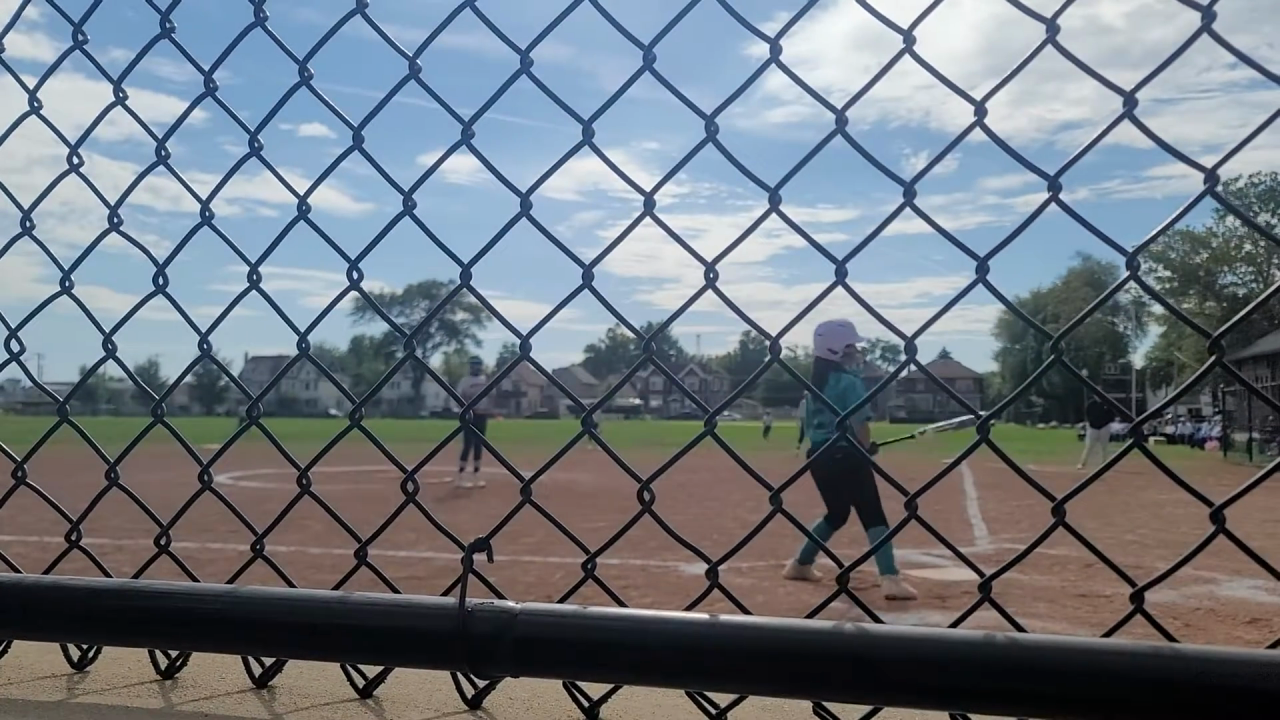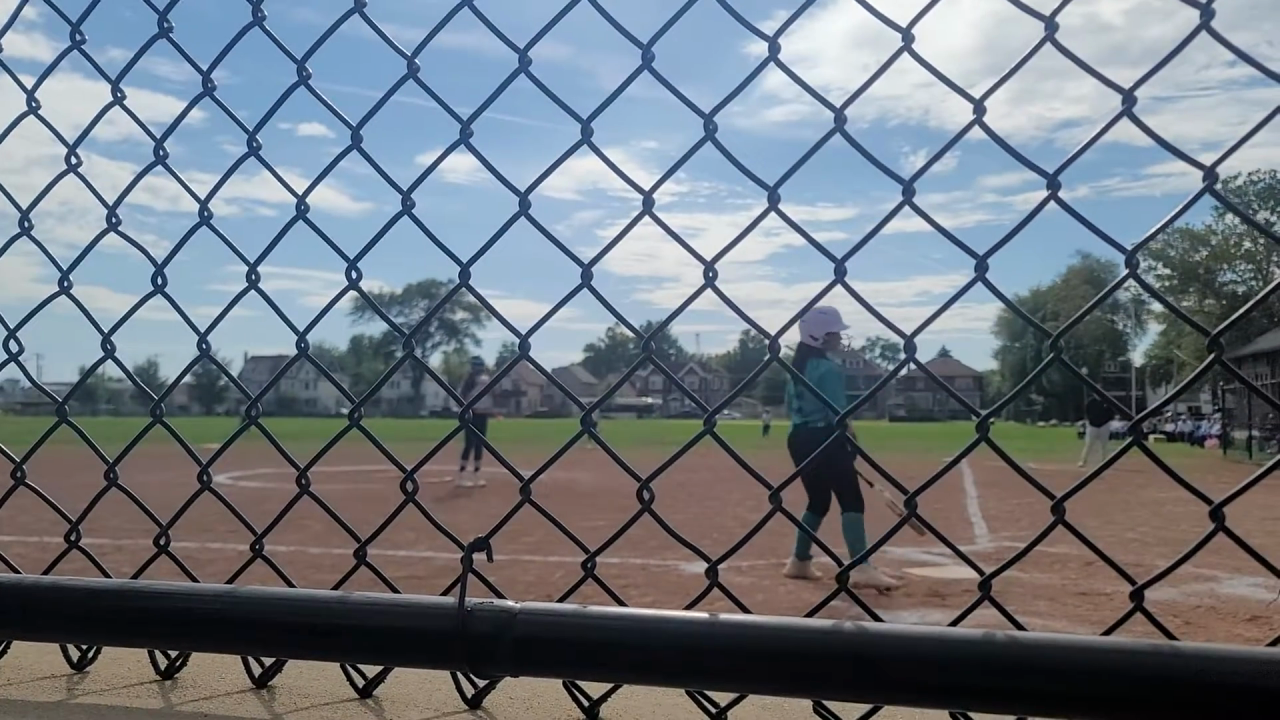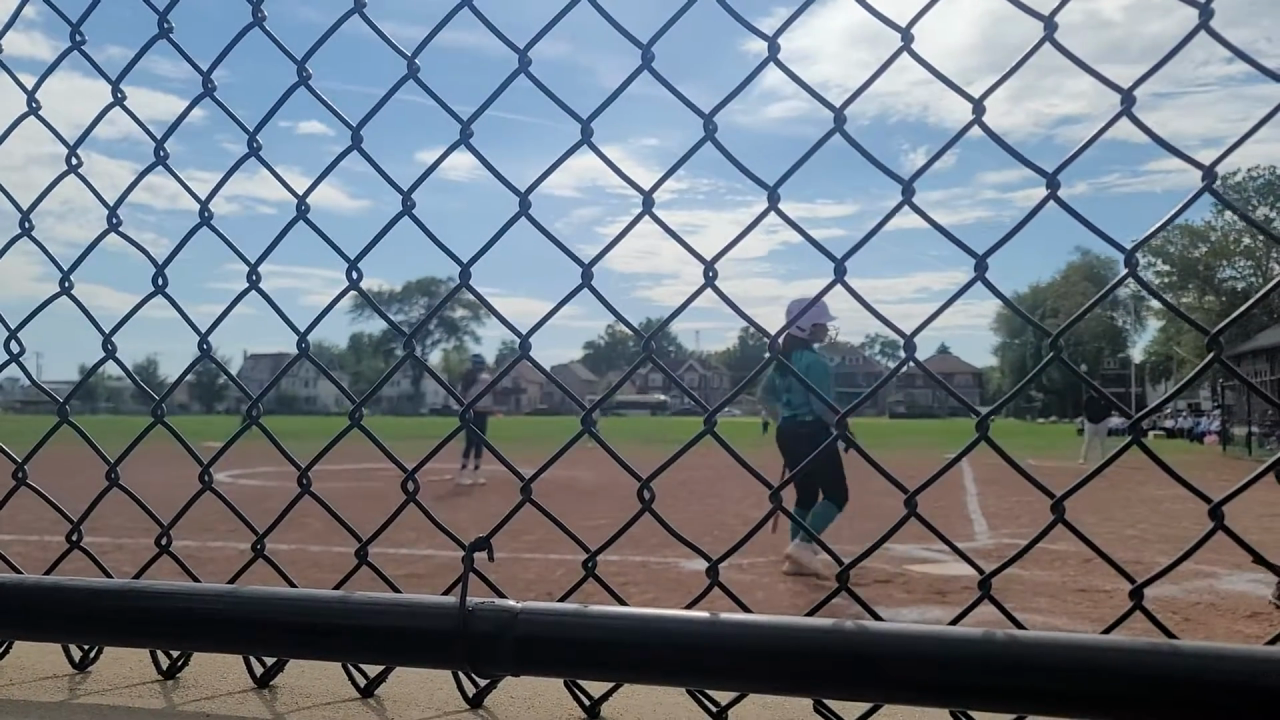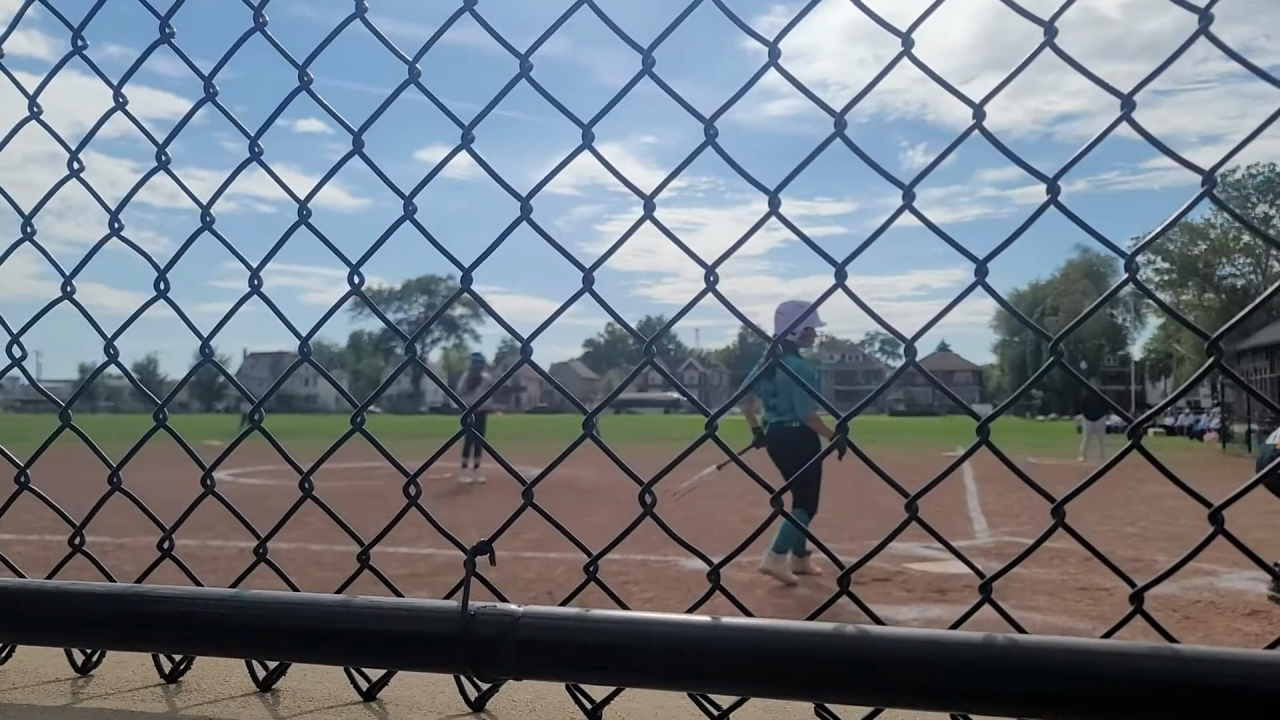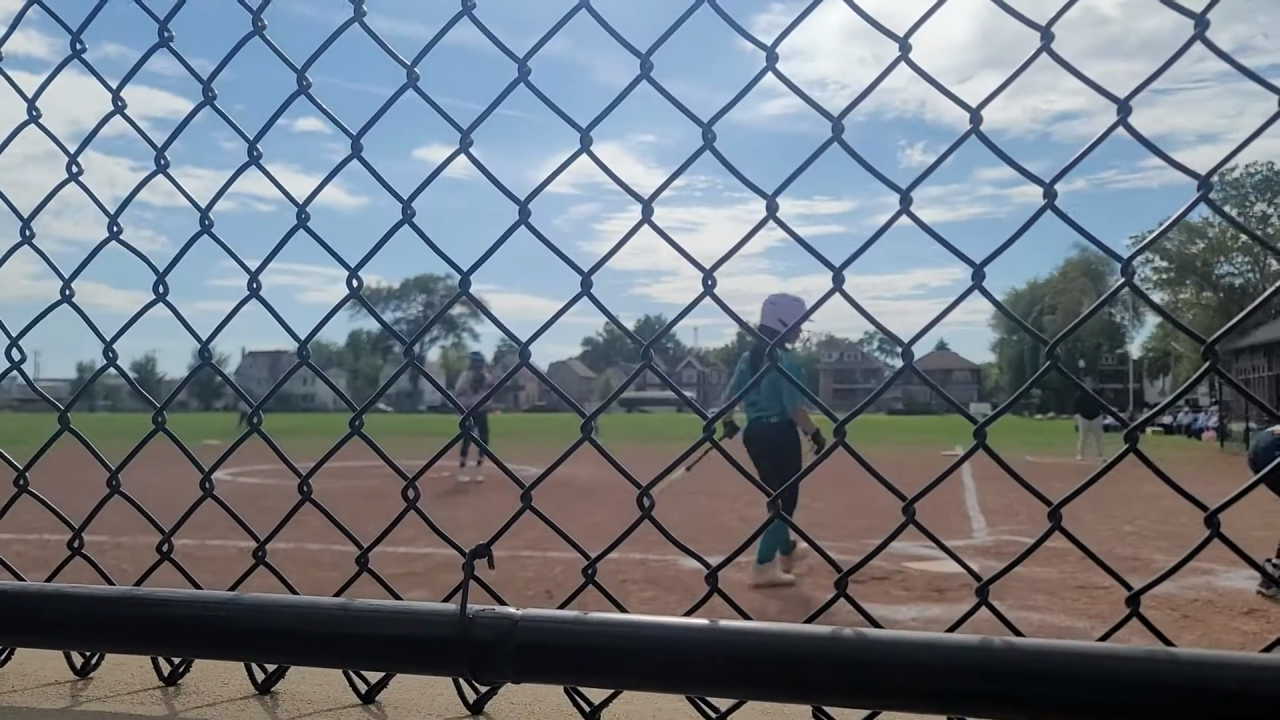
dt=0.2s
person 1, frame 1
left shoulder: (815, 381)
right shoulder: (848, 382)
right elbow: (859, 424)
right wrist: (867, 447)
left hip: (818, 456)
right hip: (845, 456)
left knee: (836, 514)
right knee: (873, 516)
left ankle: (800, 564)
right ankle: (890, 578)
person 1, frame 2
left shoulder: (796, 367)
right shoulder: (828, 369)
left elbow: (790, 407)
right elbow: (838, 413)
right wrist: (849, 439)
left hip: (798, 439)
right hip: (825, 440)
left knee: (817, 502)
right knee: (851, 501)
left ankle: (799, 561)
right ankle: (861, 567)
person 1, frame 3
left shoulder: (783, 359)
right shoulder: (815, 361)
left elbow: (765, 395)
right elbow: (823, 407)
left hip: (787, 431)
right hip: (813, 432)
left knee: (805, 495)
right knee: (835, 494)
left ankle: (798, 558)
right ankle: (803, 546)
person 1, frame 4
left shoulder: (767, 363)
right shoulder: (800, 367)
left elbow: (746, 398)
right elbow: (806, 413)
left wrist: (756, 429)
right wrist: (834, 436)
left hip: (776, 436)
right hip: (799, 438)
left knee: (801, 497)
right knee: (807, 502)
left ankle: (799, 557)
right ankle: (776, 556)
person 1, frame 5
left shoulder: (750, 357)
right shoulder: (785, 362)
left elbow: (730, 395)
right elbow: (794, 408)
left wrist: (728, 422)
right wrist: (814, 433)
left hip: (754, 433)
right hip: (779, 434)
left knee: (777, 496)
right knee: (784, 501)
left ankle: (785, 551)
right ankle: (764, 566)
